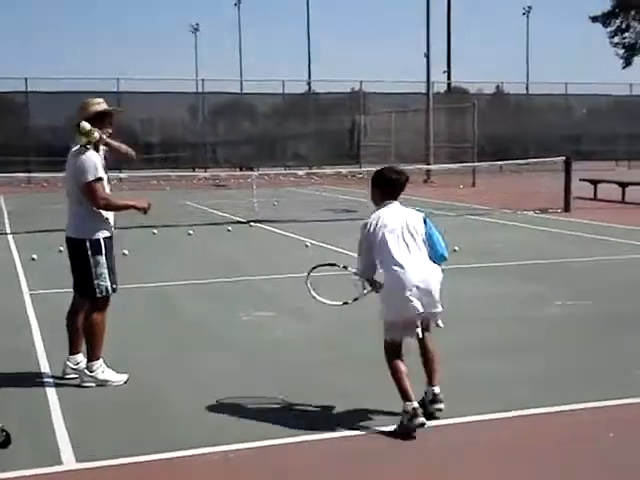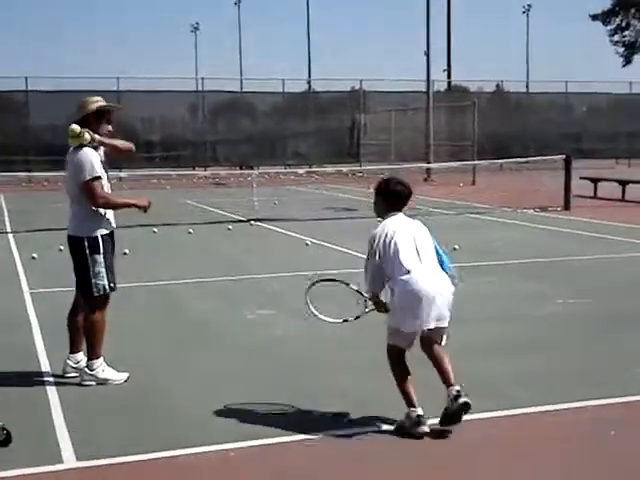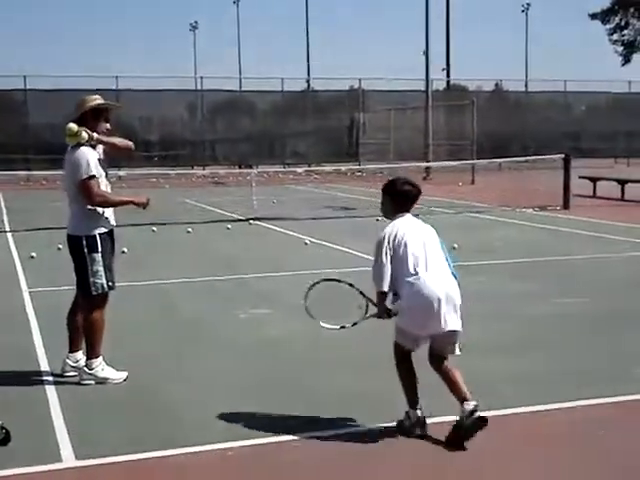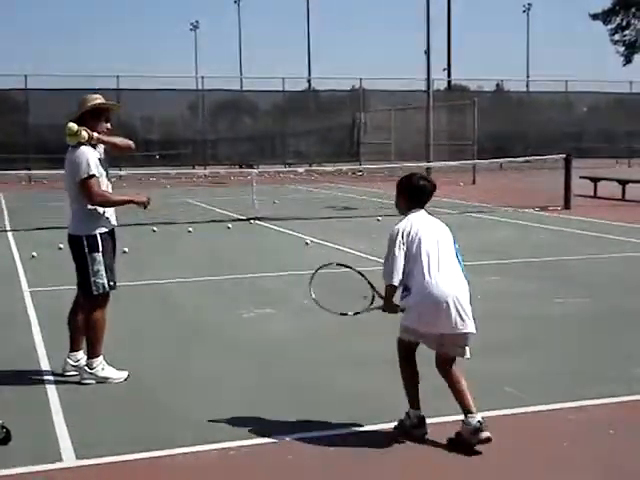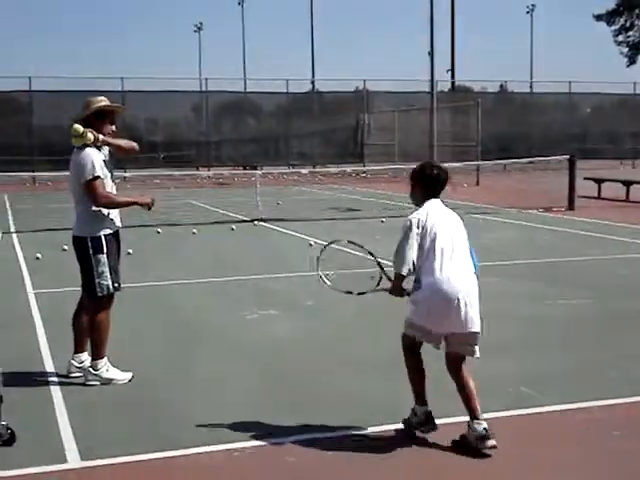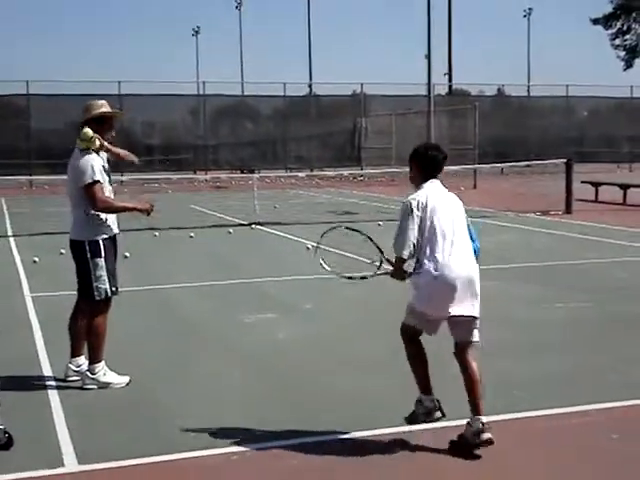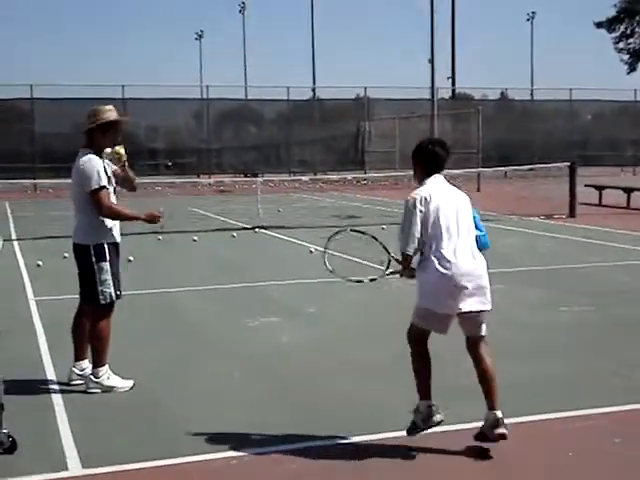
dt=0.1s
person 1, frame 1
left shoulder: (92, 150)
right shoulder: (87, 156)
left elbow: (130, 154)
right elbow: (99, 200)
left wrist: (106, 141)
right wrist: (134, 204)
left hip: (83, 236)
right hip: (92, 237)
left knee: (82, 299)
right knee: (99, 302)
left ankle: (75, 361)
right ankle: (94, 368)
person 1, frame 2
left shoulder: (92, 149)
right shoulder: (85, 154)
left elbow: (129, 148)
right elbow: (98, 198)
left wrist: (102, 140)
right wrist: (134, 203)
left hip: (87, 234)
right hip: (91, 236)
left knee: (84, 298)
right knee: (98, 300)
left ankle: (75, 359)
right ankle: (94, 366)
person 1, frame 3
left shoulder: (94, 148)
right shoulder: (82, 154)
left elbow: (129, 146)
right elbow: (95, 197)
left wrist: (100, 139)
right wrist: (132, 200)
left hip: (94, 232)
right hip: (91, 235)
left knee: (84, 297)
right knee: (97, 300)
left ankle: (74, 359)
right ankle: (93, 366)
person 1, frame 4
left shoulder: (94, 148)
right shoulder: (82, 153)
left elbow: (129, 145)
right elbow: (95, 197)
left wrist: (100, 138)
right wrist: (133, 199)
left hip: (96, 232)
right hip: (92, 234)
left knee: (85, 297)
right knee: (98, 299)
left ankle: (75, 358)
right ankle: (94, 365)
person 1, frame 5
left shoulder: (99, 149)
right shoulder: (88, 155)
left elbow: (134, 148)
right elbow: (100, 198)
left wrist: (107, 139)
right wrist: (137, 200)
left hip: (101, 233)
right hip: (96, 236)
left knee: (89, 298)
right knee: (102, 300)
left ankle: (79, 360)
right ankle: (98, 367)
person 1, frame 6
left shoulder: (96, 154)
right shoulder: (86, 159)
left elbow: (132, 159)
right elbow: (99, 203)
left wrist: (107, 148)
right wrist: (136, 206)
left hip: (95, 238)
right hip: (93, 240)
left knee: (86, 302)
right knee: (99, 304)
left ankle: (76, 364)
right ankle: (95, 371)
person 1, frame 7
left shoulder: (98, 160)
right shoulder: (91, 163)
left elbow: (130, 183)
right elbow: (105, 209)
left wrist: (123, 165)
right wrist: (143, 217)
left hip: (89, 242)
right hip: (96, 244)
left knee: (88, 307)
right knee: (103, 308)
left ankle: (80, 367)
right ankle: (99, 375)
person 2, frame 1
left shoulder: (372, 222)
right shoulder: (417, 217)
left elbow: (365, 267)
right elbow: (440, 254)
left wrist: (375, 284)
left hip: (400, 286)
right hip: (429, 281)
left knee: (392, 348)
right knee: (422, 334)
left ankle: (412, 409)
right ankle: (433, 393)
person 2, frame 2
left shoulder: (380, 233)
right shoulder: (420, 227)
left elbow: (374, 280)
left wrist: (377, 302)
left hip: (410, 294)
right hip: (441, 291)
left knee: (395, 353)
right knee: (431, 344)
left ankle: (415, 415)
right ankle: (454, 392)
person 2, frame 3
left shoulder: (389, 233)
right shoulder: (428, 229)
left elbow: (383, 279)
left wrist: (381, 306)
left hip: (419, 297)
right hip: (449, 294)
left knee: (402, 353)
right knee: (439, 359)
left ankle: (414, 417)
right ankle: (468, 406)
person 2, frame 4
left shoulder: (402, 228)
right shoulder: (441, 227)
left elbow: (394, 274)
left wrist: (388, 301)
left hip: (427, 296)
right hip: (458, 296)
left knee: (406, 350)
right knee: (446, 363)
left ankle: (415, 417)
right ankle: (474, 422)
person 2, frame 5
left shoulder: (417, 218)
right shoulder: (455, 219)
left elbow: (404, 263)
left wrist: (397, 285)
left hip: (437, 293)
right hip: (468, 294)
left knee: (410, 345)
right knee: (456, 364)
left ankle: (422, 412)
right ankle: (479, 428)
person 2, frame 6
left shoulder: (416, 200)
right shoulder: (455, 200)
left elbow: (405, 246)
right elbow: (473, 247)
left wrist: (398, 268)
left hip: (438, 278)
right hip: (468, 277)
left knee: (410, 333)
right knee: (464, 351)
left ankle: (427, 402)
right ankle: (478, 423)
person 2, frame 7
left shoulder: (417, 198)
right shoulder: (461, 197)
left elbow: (409, 246)
right elbow: (480, 240)
left wrist: (407, 266)
left hip: (442, 279)
right hip: (475, 275)
left knee: (416, 338)
right knee: (477, 346)
left ankle: (426, 408)
right ankle: (494, 420)
